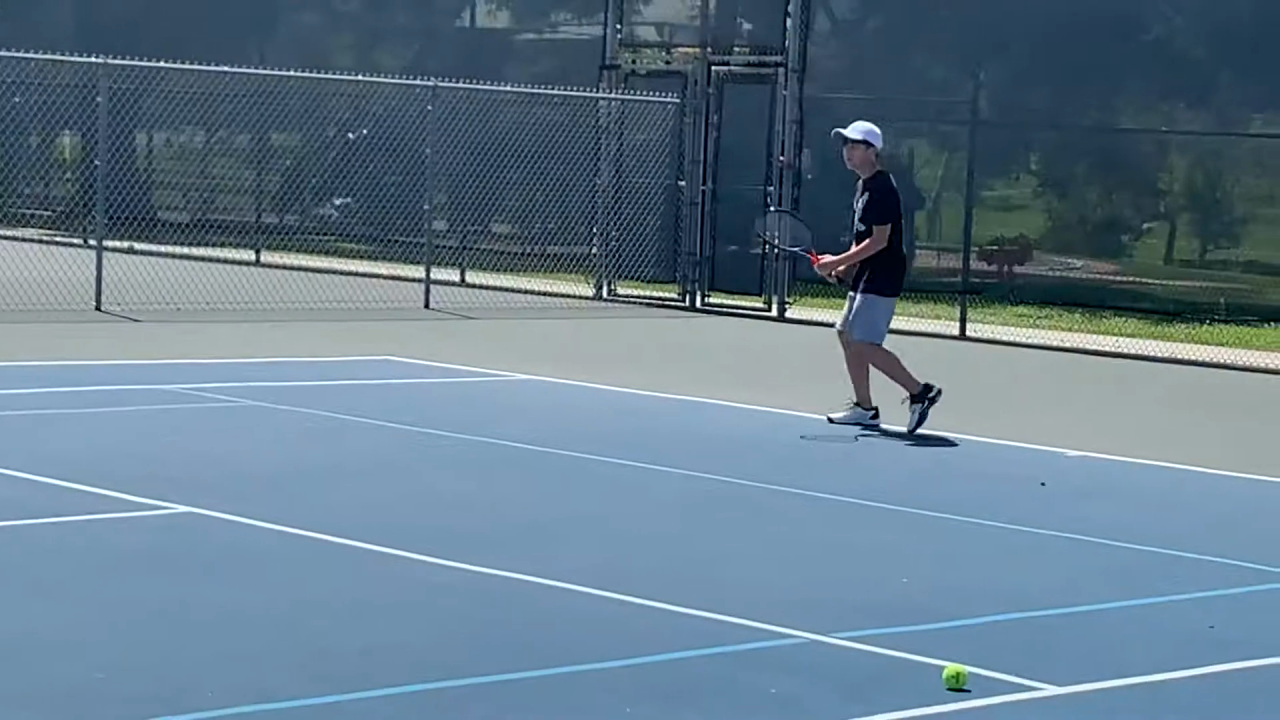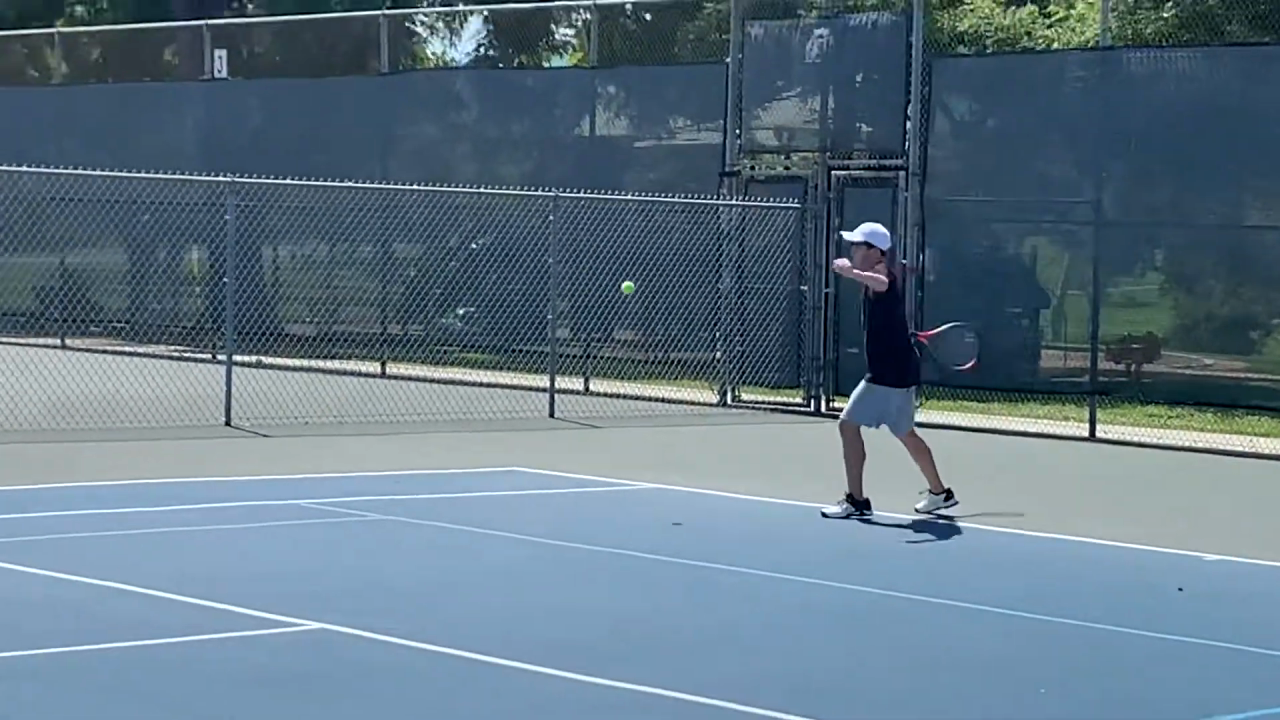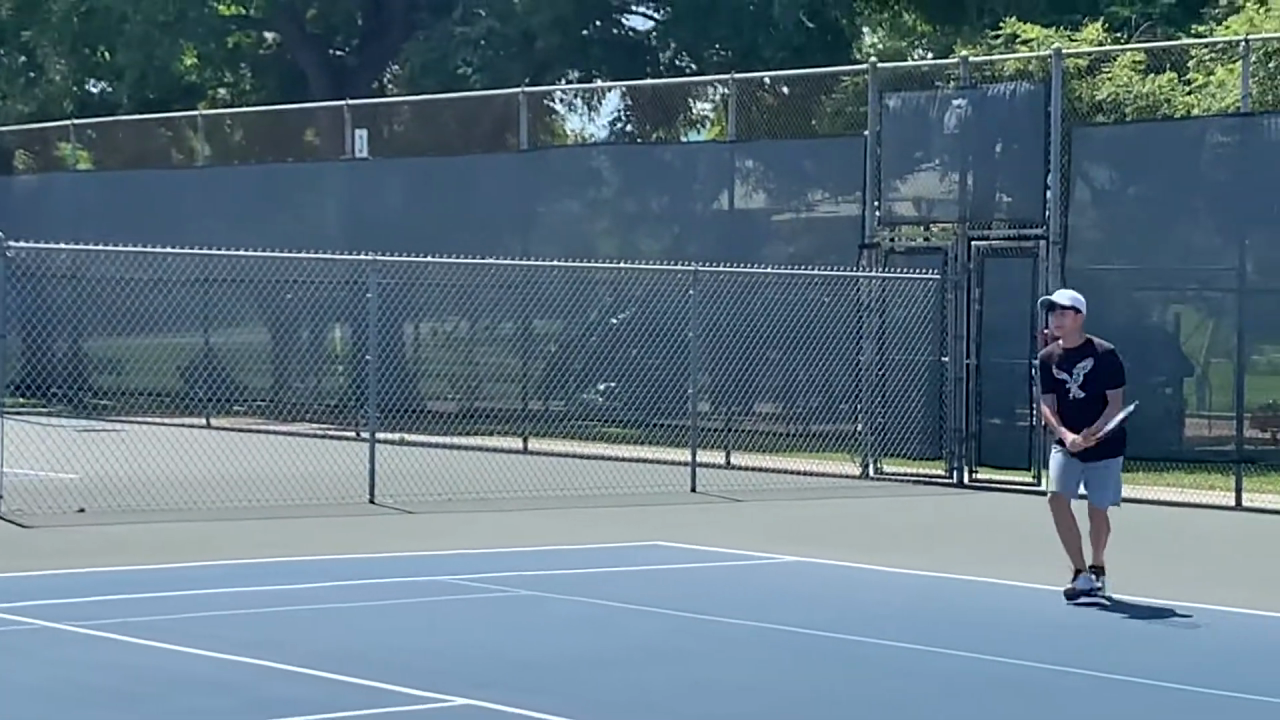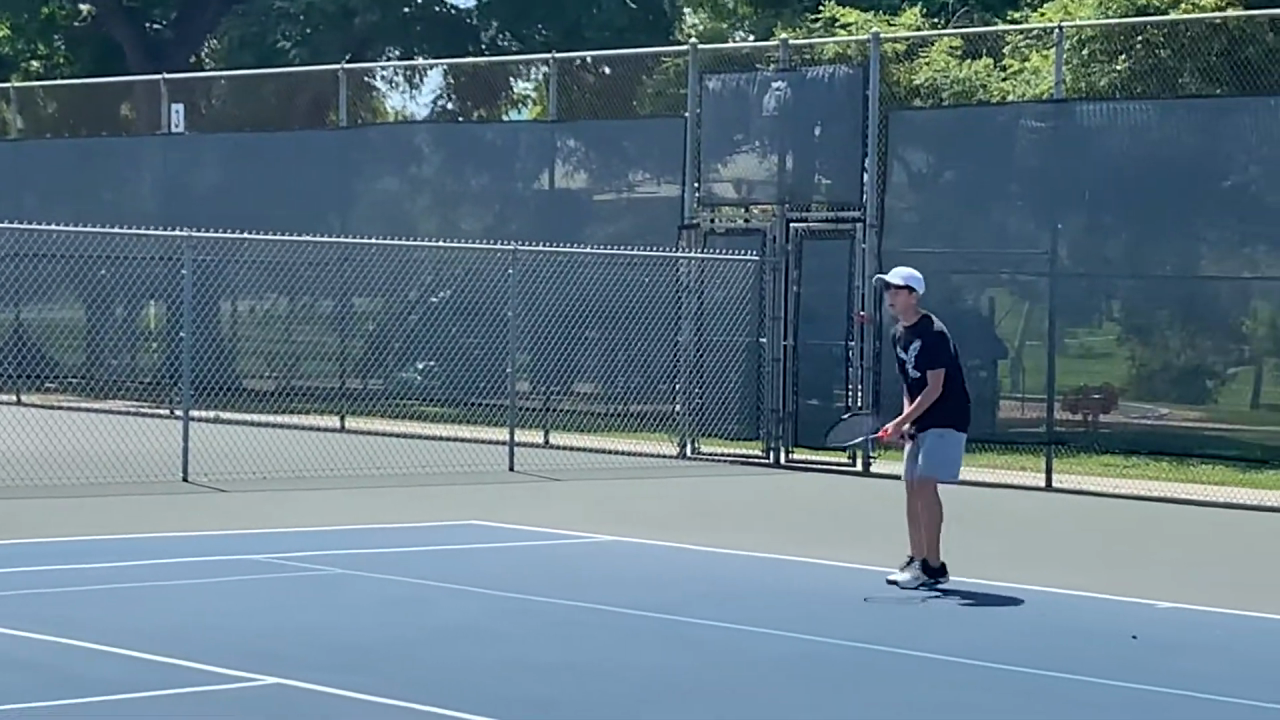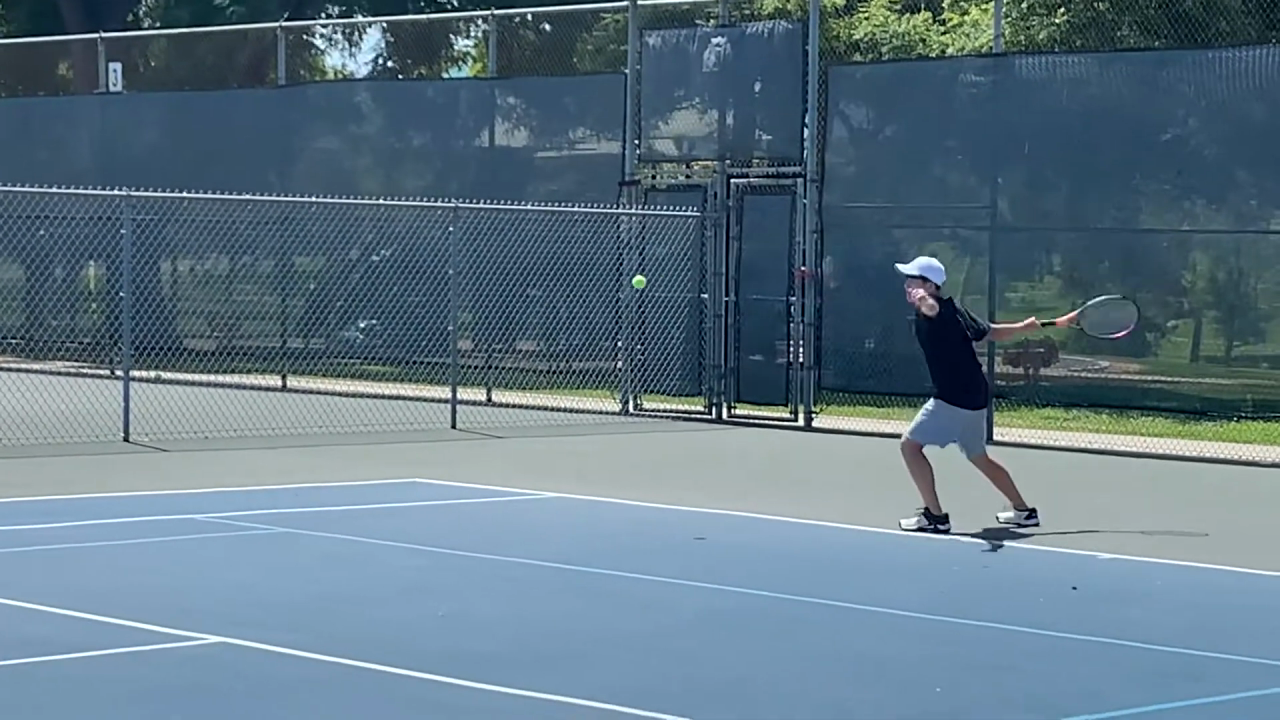
dt=1s
person 1, frame 1
left shoulder: (881, 188)
right shoulder: (863, 185)
left elbow: (880, 240)
left wrist: (841, 261)
right wrist: (843, 263)
left hip: (881, 279)
right hip: (866, 278)
left knee: (864, 344)
right knee: (846, 334)
left ankle: (920, 391)
right ankle: (864, 407)
person 1, frame 2
left shoulder: (881, 277)
right shoulder: (875, 278)
left elbow: (879, 283)
left wrist: (851, 272)
left hip: (888, 373)
right hip: (903, 371)
left knee: (848, 425)
right knee: (905, 433)
left ankle: (856, 501)
right ankle: (940, 493)
person 1, frame 3
left shoulder: (1105, 353)
right shoulder: (1046, 358)
left elbow: (1115, 403)
right elbow: (1046, 406)
left wrist: (1092, 434)
right wrist: (1066, 436)
left hip: (1105, 445)
right hip: (1066, 443)
left knee: (1097, 511)
right knee: (1058, 499)
left ankle: (1096, 568)
right ankle: (1081, 573)
person 1, frame 4
left shoulder: (933, 332)
right shoulder: (898, 335)
left elbow: (935, 387)
left wrist: (901, 420)
right wrist: (908, 423)
left hip: (947, 420)
right hip: (925, 422)
left knee: (923, 486)
right knee: (914, 487)
left ankle: (934, 567)
right ankle: (917, 561)
person 1, frame 5
left shoulder: (931, 308)
right shoulder: (953, 308)
left elbow: (930, 307)
right elbow: (996, 333)
left wrist: (921, 299)
right wrist: (1026, 327)
left hip: (952, 398)
right hip: (973, 397)
left knee: (910, 445)
right knee: (979, 457)
left ankle: (934, 515)
right ankle: (1024, 511)
